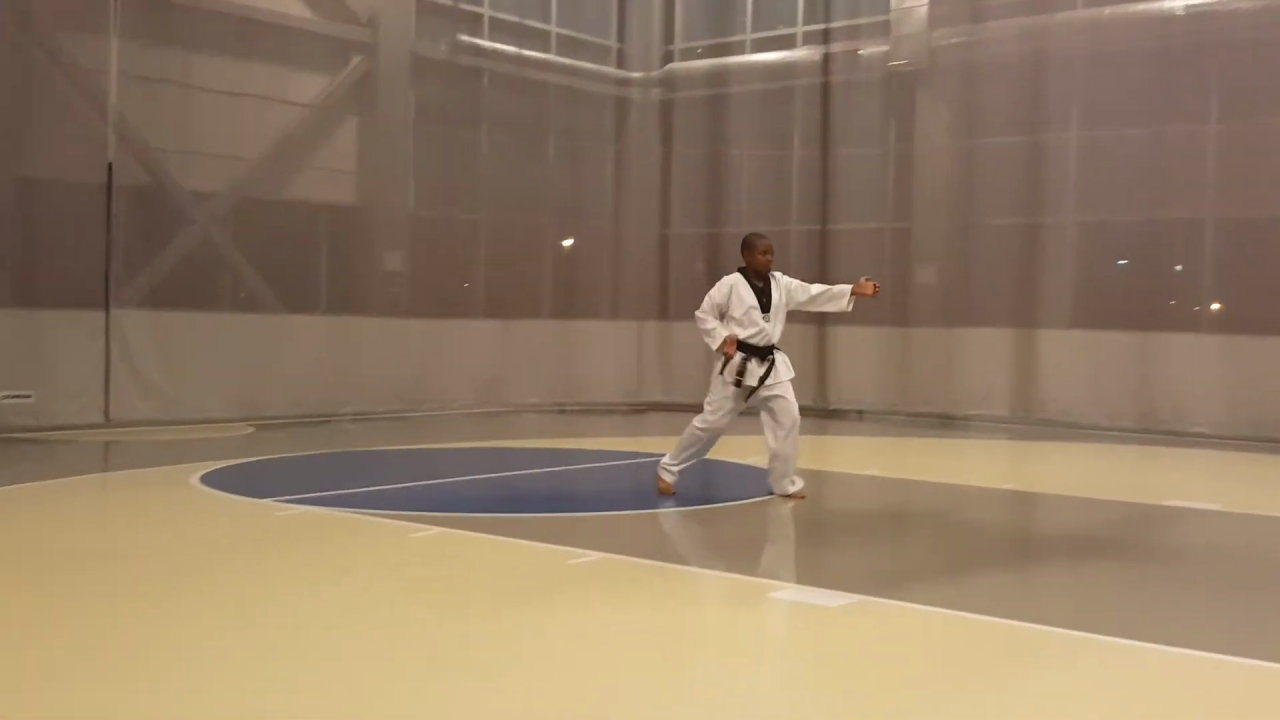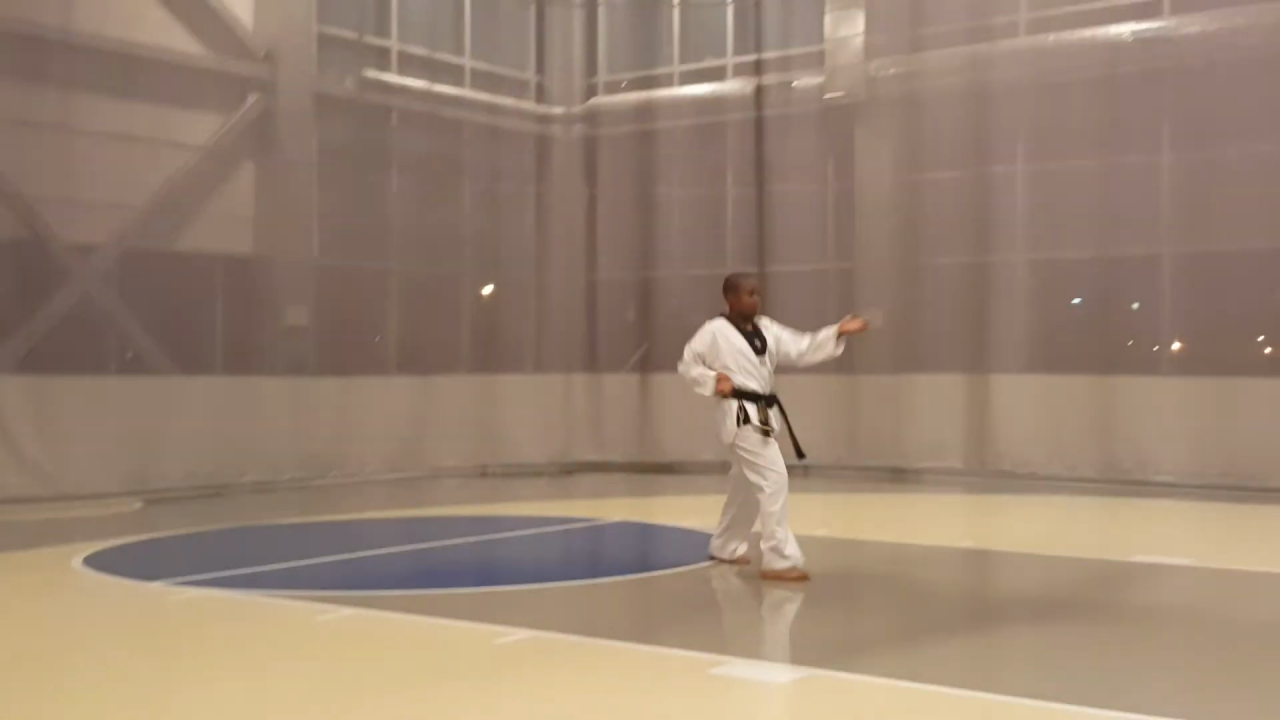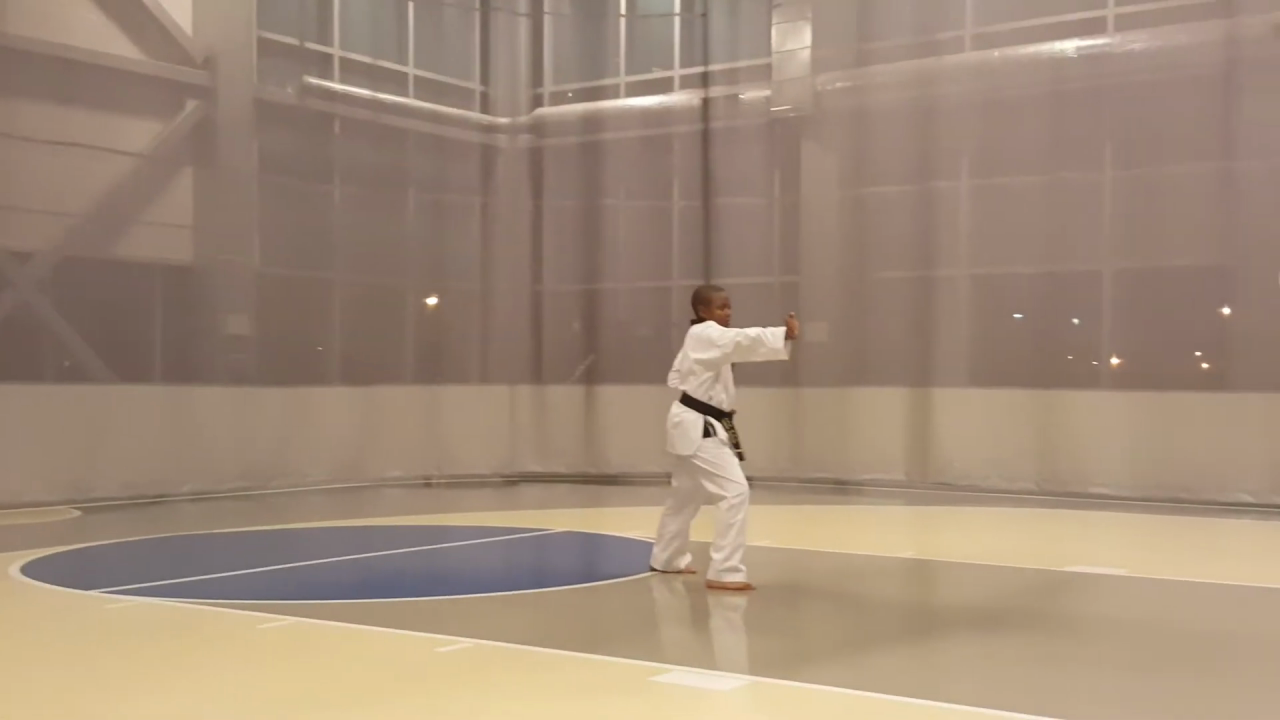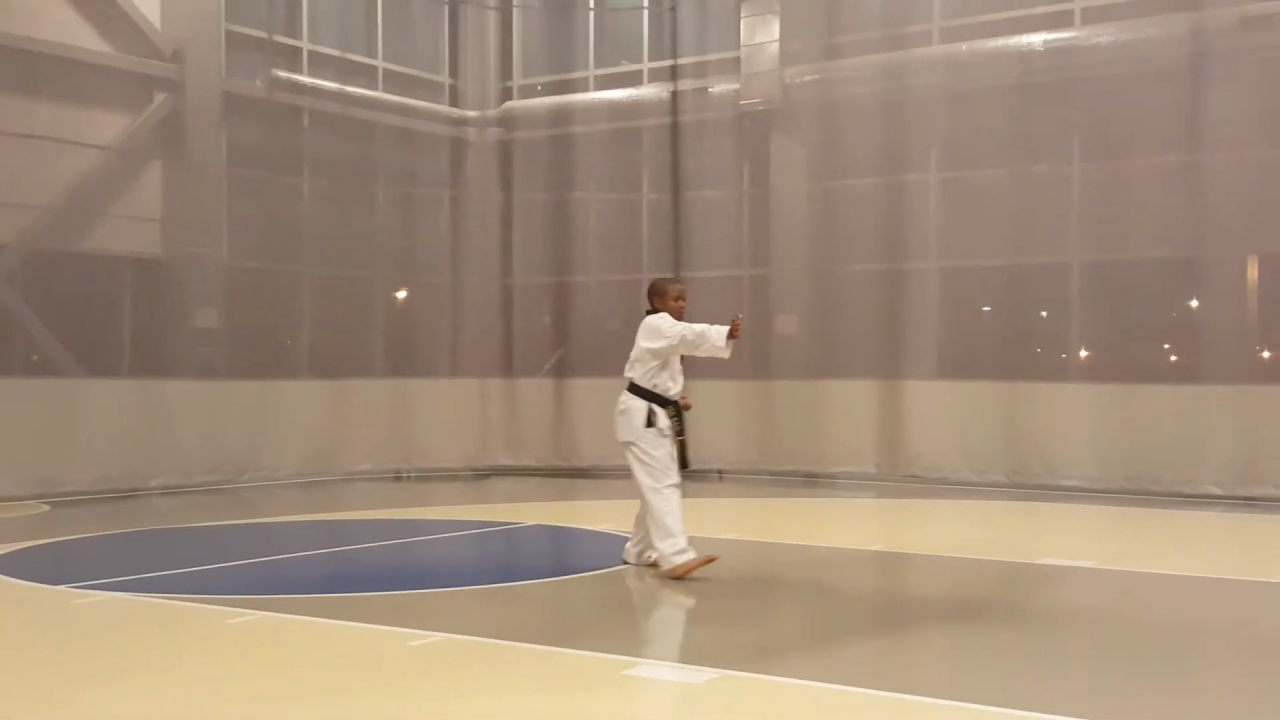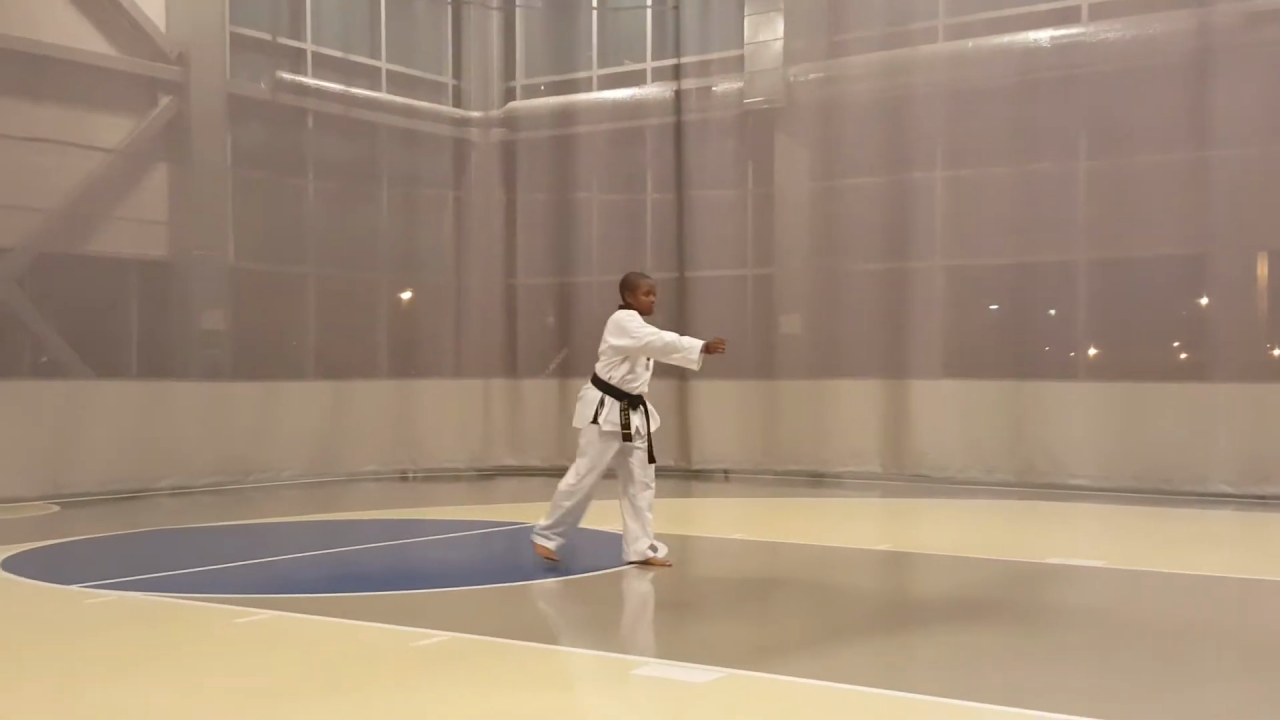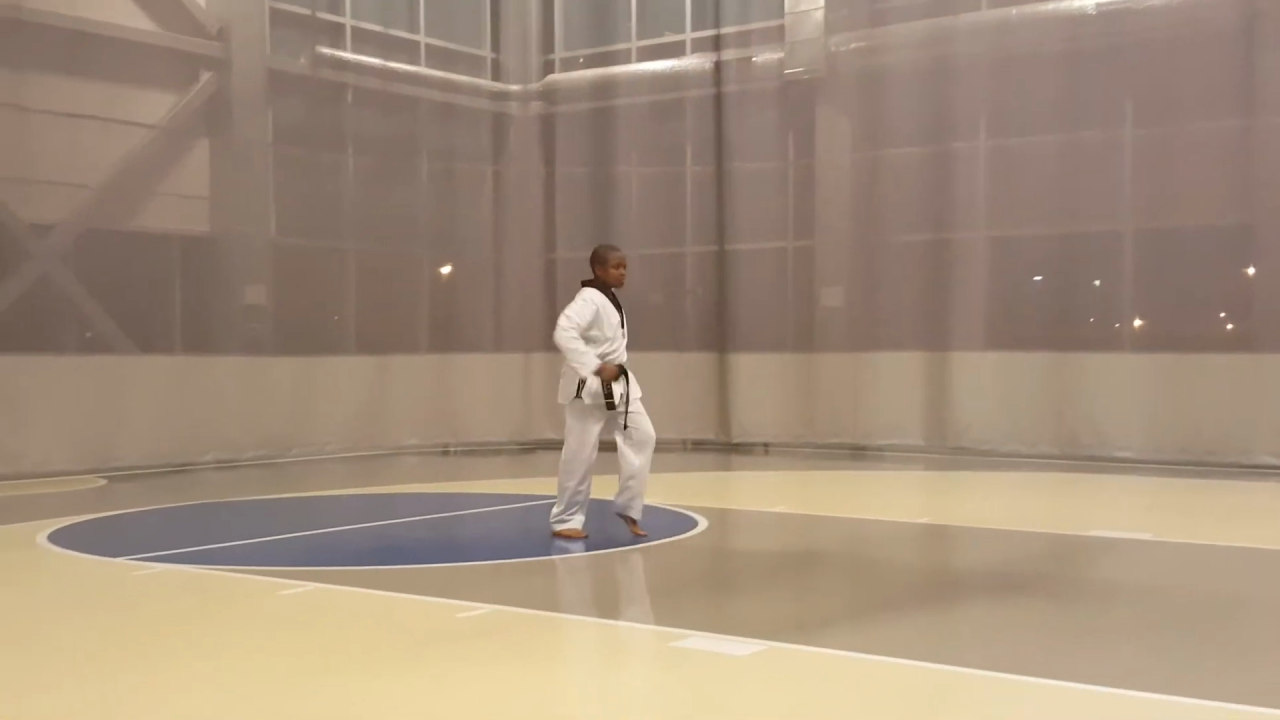
dt=0.5s
person 1, frame 1
left shoulder: (781, 284)
right shoulder: (731, 284)
left elbow: (814, 294)
right elbow: (705, 314)
left wrist: (853, 290)
right wrist: (722, 339)
left hip: (770, 363)
right hip: (736, 363)
left knee: (788, 418)
right knee: (712, 421)
left ankle: (784, 482)
right ankle: (669, 470)
person 1, frame 2
left shoulder: (766, 329)
right shoulder: (714, 331)
left elbow: (801, 350)
right elbow: (687, 365)
left wrist: (838, 332)
right wrist: (713, 380)
left hip: (762, 413)
right hip: (739, 415)
left knee: (744, 485)
right knee: (773, 479)
left ankle: (726, 547)
right ankle: (779, 561)
person 1, frame 3
left shoulder: (700, 340)
right shoulder: (705, 335)
left elbow: (676, 378)
right elbow: (744, 341)
left wrist: (711, 401)
right wrist: (783, 335)
left hip: (695, 424)
right hip: (699, 428)
left knee: (685, 497)
right knee: (735, 492)
left ankle: (666, 558)
right ankle: (724, 572)
person 1, frame 4
left shoulder: (659, 331)
right shoulder: (656, 326)
left elbow: (633, 369)
right elbow: (689, 336)
left wrist: (673, 397)
right wrist: (726, 333)
left hip: (655, 415)
right hip: (644, 416)
left knee: (658, 485)
right knee: (662, 484)
left ankle: (640, 552)
right ankle: (676, 557)
person 1, frame 5
left shoulder: (635, 324)
right shoulder: (623, 321)
right elbow: (659, 342)
right wrist: (702, 347)
left hip: (632, 411)
right hip: (604, 410)
left knee: (640, 480)
right knee: (583, 476)
left ankle: (641, 549)
right ankle: (546, 535)
person 1, frame 6
left shoulder: (609, 294)
right shoulder: (588, 299)
right elbow: (564, 334)
left wrist: (620, 302)
right wrist: (596, 367)
left hip: (617, 383)
right hip: (586, 384)
left knee: (642, 436)
right knee: (579, 454)
left ankle: (627, 506)
right ankle: (565, 520)
